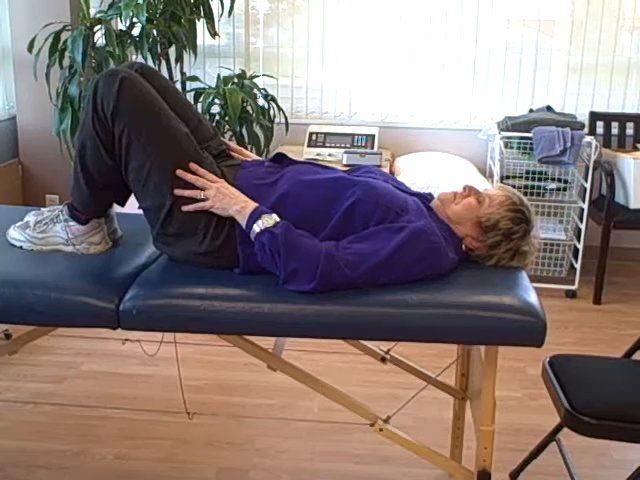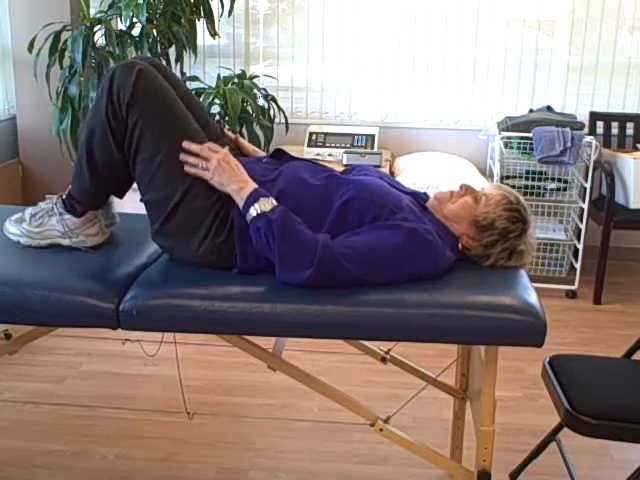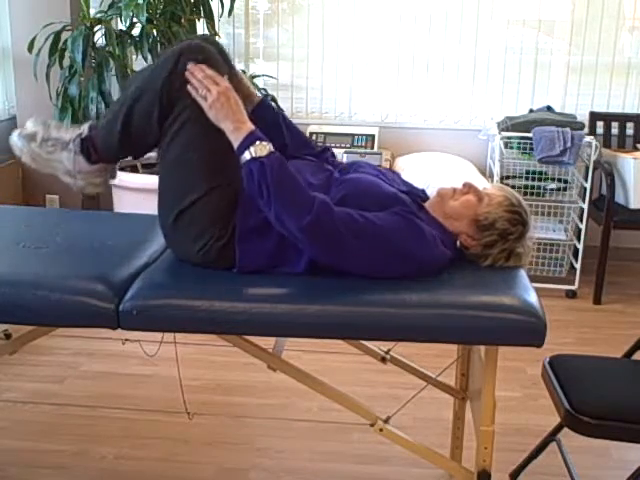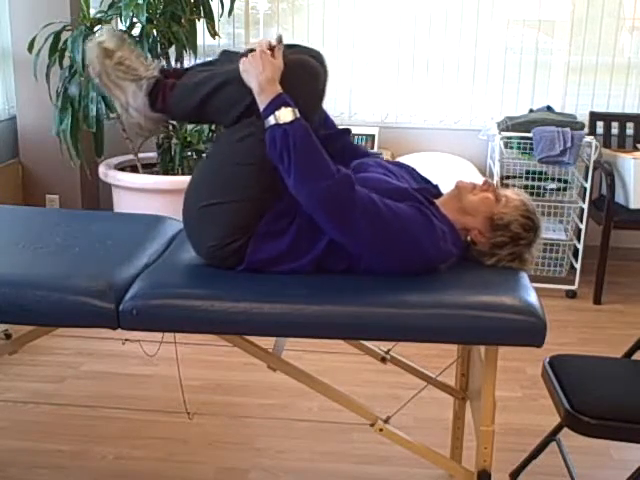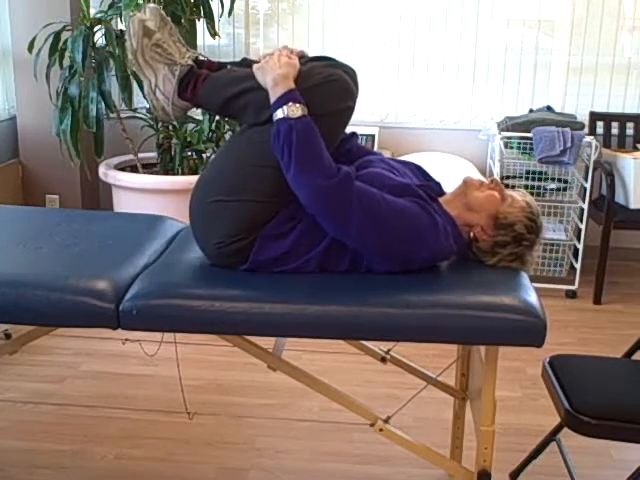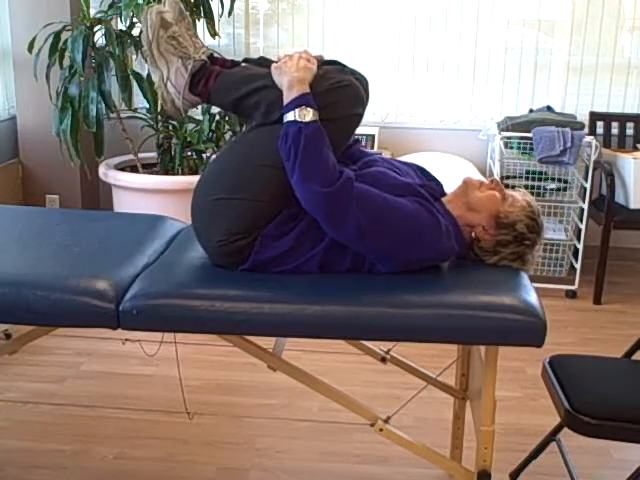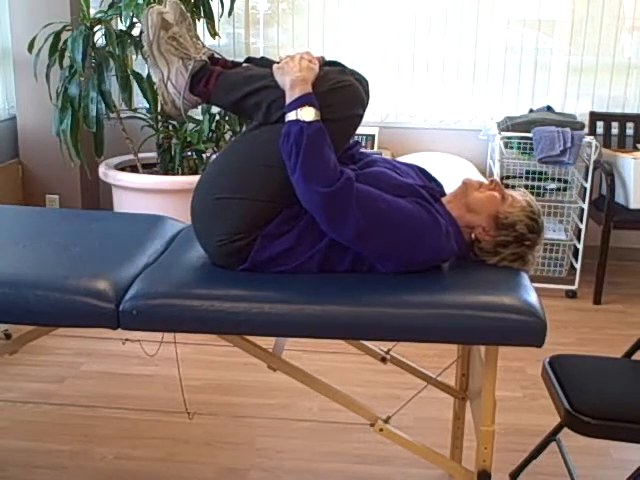
dt=0.5s
person 1, frame 1
left shoulder: (424, 245)
right shoulder: (419, 205)
left elbow: (315, 269)
left wrist: (243, 208)
right wrist: (257, 163)
left hip: (216, 228)
right hip: (236, 181)
left knee: (115, 92)
right knee: (134, 76)
left ankle: (83, 224)
right ankle: (94, 210)
person 1, frame 2
left shoulder: (420, 245)
right shoulder: (419, 205)
left elbow: (309, 262)
left wrist: (242, 187)
right wrist: (257, 158)
left hip: (216, 226)
right hip: (242, 180)
left knee: (129, 85)
right knee: (143, 72)
left ankle: (80, 215)
right ankle: (88, 205)
person 1, frame 3
left shoulder: (413, 244)
right shoulder: (413, 200)
left elbow: (307, 219)
right elbow: (323, 163)
left wrist: (235, 123)
right wrist: (251, 101)
left hip: (213, 234)
right hip: (247, 195)
left knee: (186, 67)
right knee: (201, 56)
left ankle: (89, 155)
right ankle: (97, 146)
person 1, frame 4
left shoulder: (419, 237)
right shoulder: (425, 196)
left elbow: (324, 189)
right elbow: (341, 149)
left wrist: (269, 92)
right wrist: (284, 85)
left hip: (228, 235)
right hip: (271, 201)
left knee: (292, 72)
right knee: (297, 66)
left ankle: (157, 96)
right ankle: (167, 86)
person 1, frame 5
left shoulder: (419, 232)
right shoulder: (429, 198)
left elbow: (322, 186)
right elbow: (348, 156)
left wrist: (282, 90)
right wrist: (296, 82)
left hip: (232, 233)
right hip: (273, 205)
left knee: (329, 88)
right knee: (330, 80)
left ankle: (188, 84)
right ankle: (197, 75)
person 1, frame 6
left shoulder: (421, 231)
right shoulder: (431, 201)
left elbow: (324, 191)
right elbow: (347, 158)
left wrist: (297, 93)
right wrist: (306, 85)
left hip: (234, 229)
right hip: (272, 207)
left knee: (337, 90)
right knee: (339, 84)
left ankle: (200, 80)
right ankle: (209, 71)
person 1, frame 7
left shoulder: (421, 232)
right shoulder: (431, 200)
left elbow: (324, 191)
right elbow: (346, 159)
left wrist: (299, 93)
right wrist: (307, 87)
left hip: (232, 227)
left knee: (337, 91)
right knee: (338, 83)
left ankle: (200, 80)
right ankle: (207, 70)
